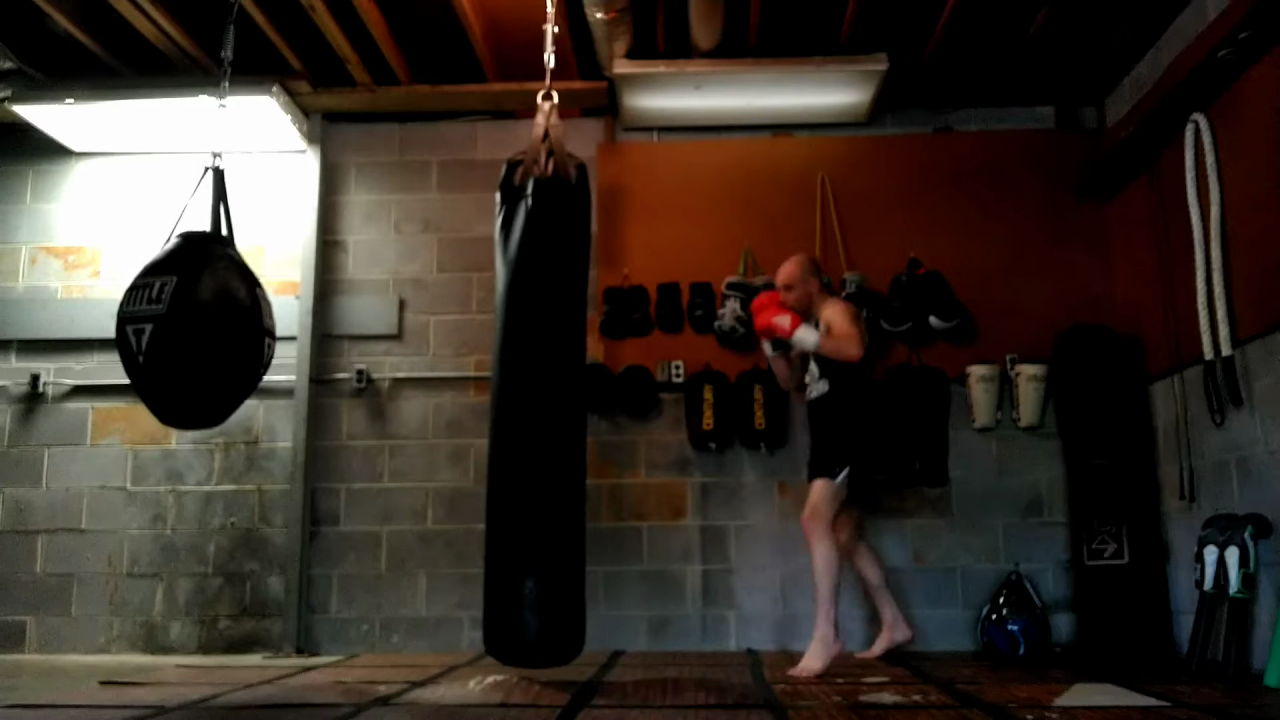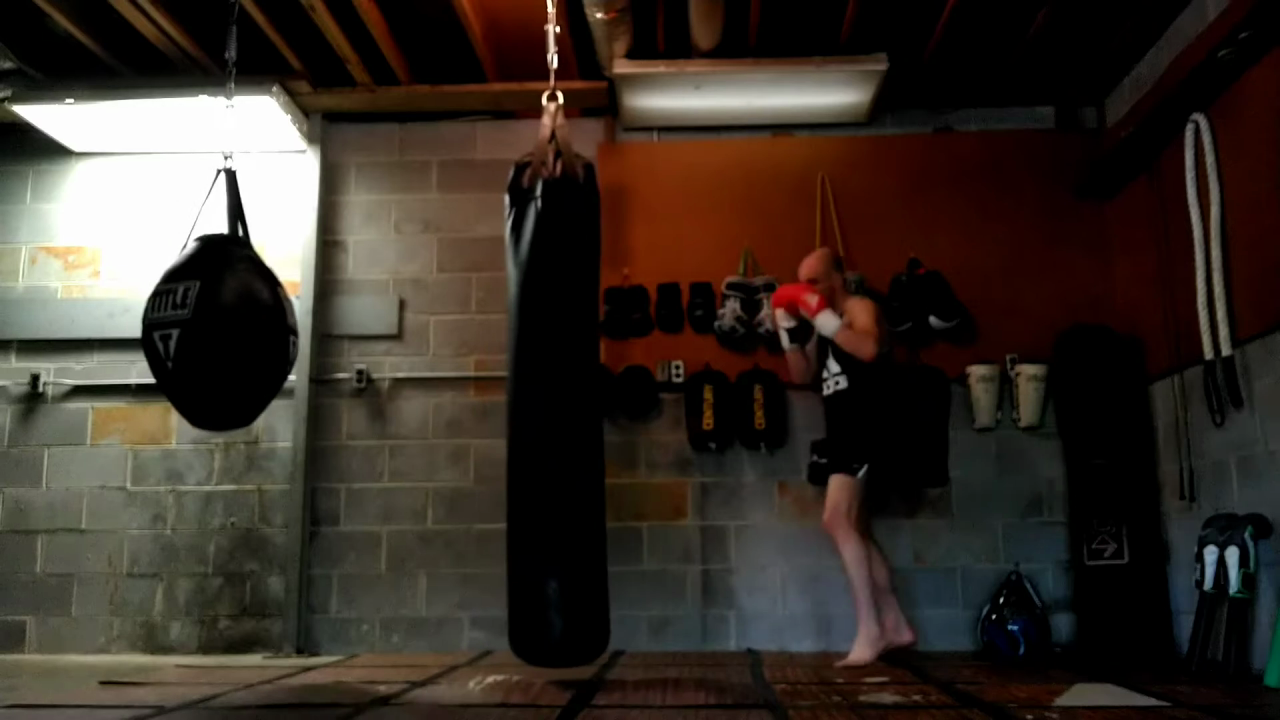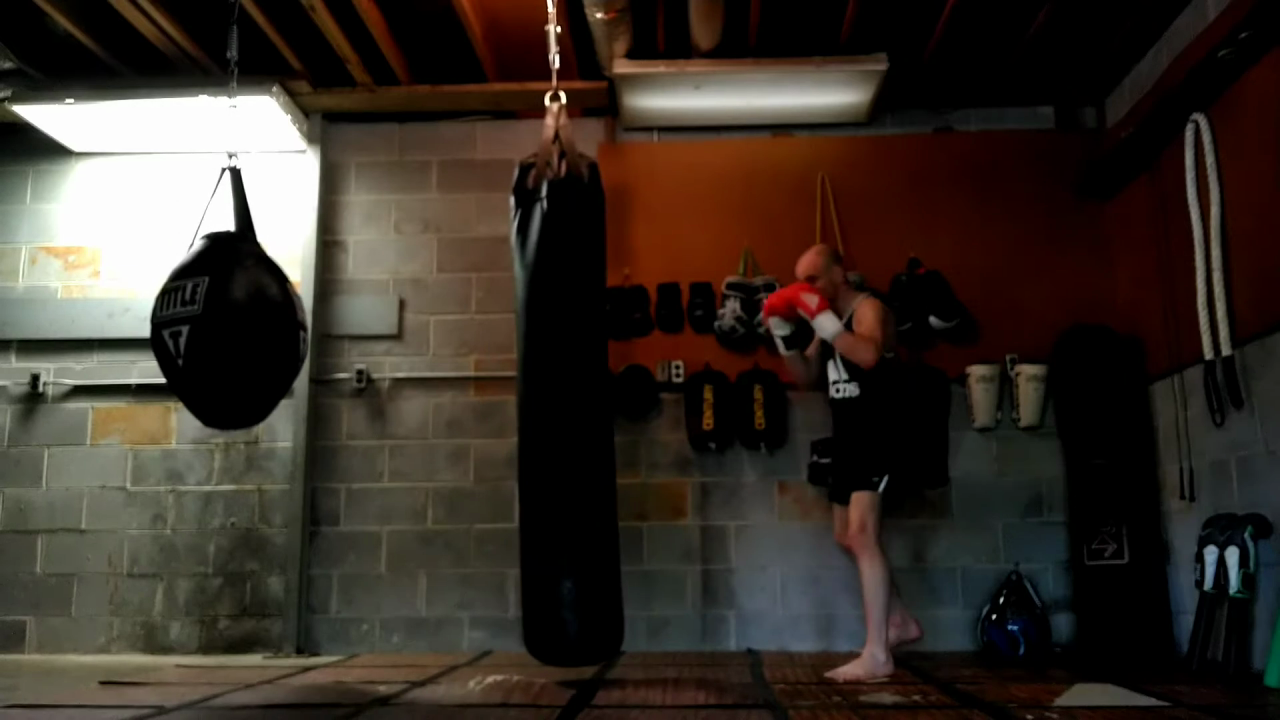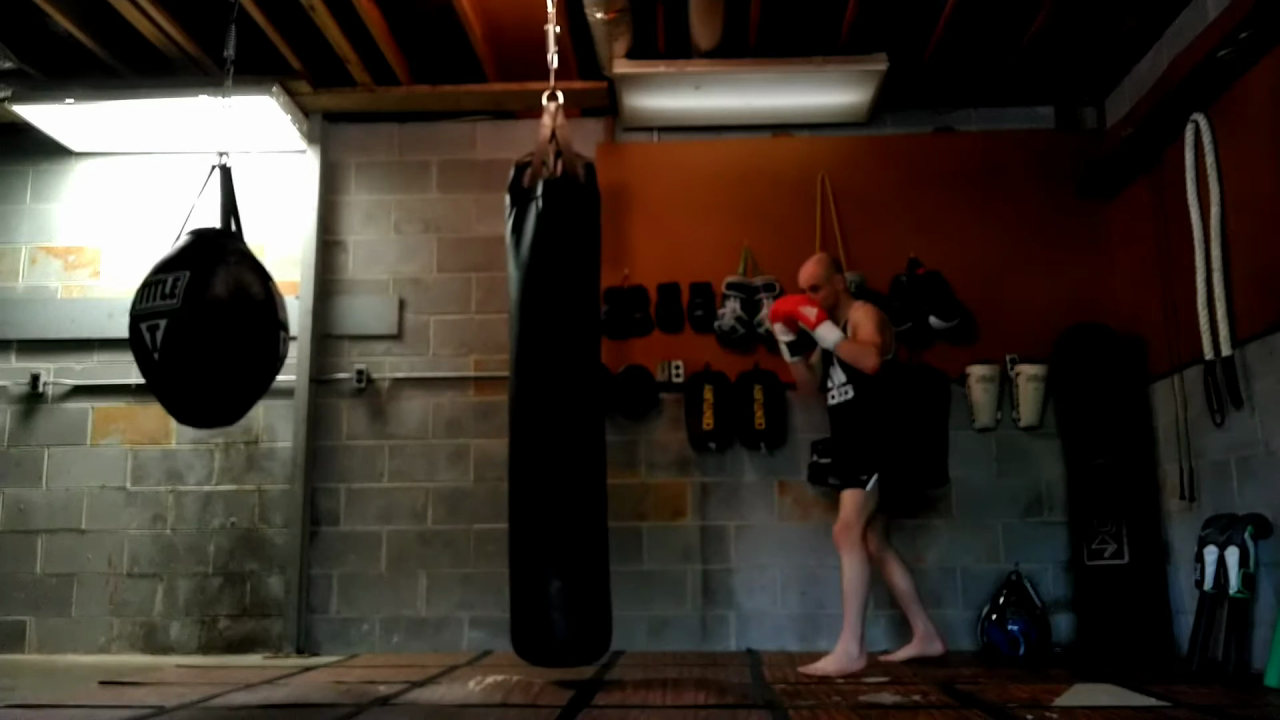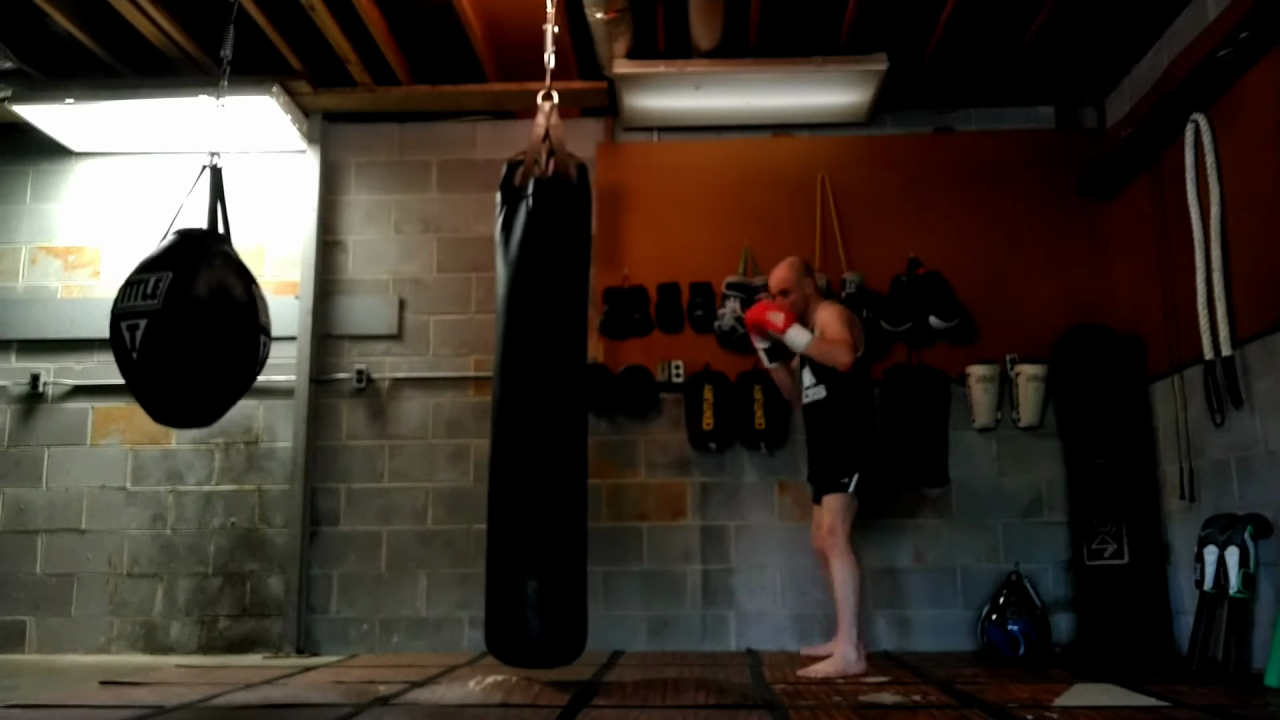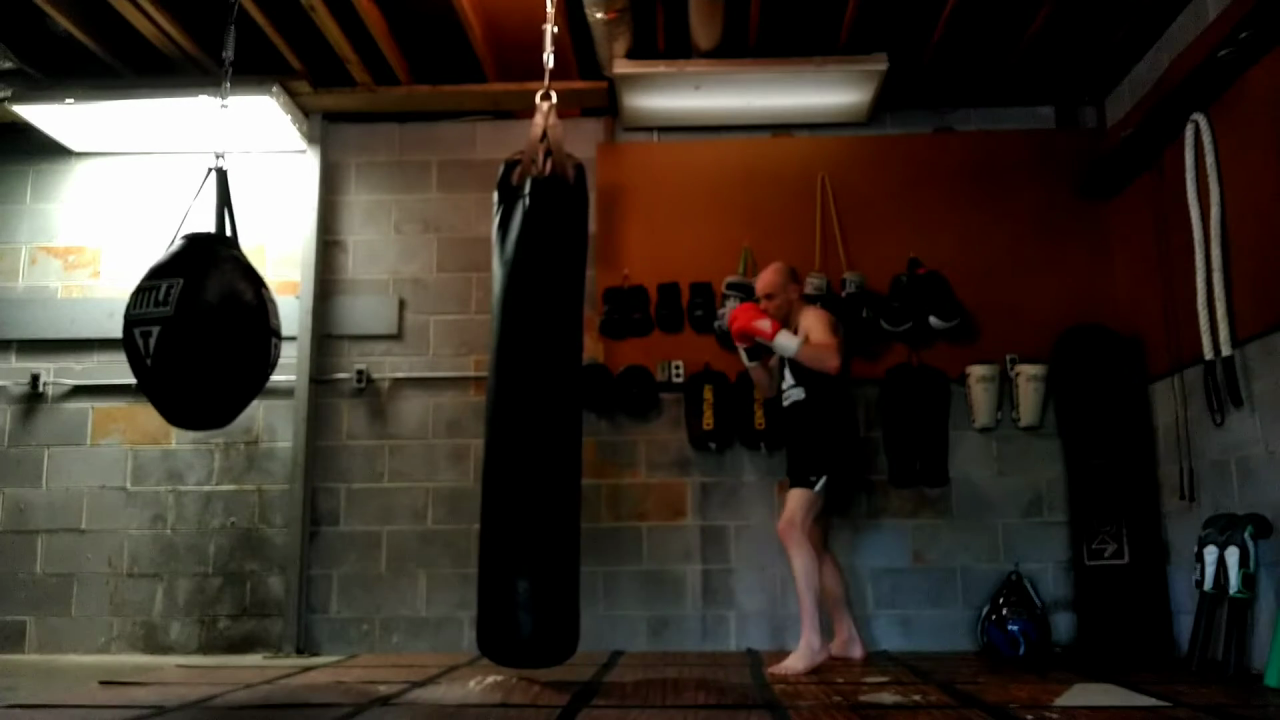
dt=0.5s
person 1, frame 1
left shoulder: (836, 310)
right shoulder: (812, 326)
left elbow: (853, 349)
right elbow: (790, 380)
left wrist: (795, 329)
right wrist: (772, 339)
left hip: (847, 436)
right hip: (832, 437)
left knee: (814, 520)
right knee: (845, 536)
left ankle: (825, 637)
right ankle: (893, 623)
person 1, frame 2
left shoulder: (860, 308)
right shoulder: (827, 321)
left elbow: (869, 350)
right elbow: (801, 374)
left wrist: (819, 313)
right wrist: (788, 322)
left hip: (865, 432)
right hip: (845, 435)
left knee: (836, 518)
right knee: (855, 531)
left ankle: (869, 629)
right ankle: (894, 625)
person 1, frame 3
left shoulder: (867, 308)
right shoulder: (829, 319)
left elbow: (869, 356)
right elbow: (804, 375)
left wrist: (818, 317)
right wrist: (782, 328)
left hip: (874, 438)
right hip: (850, 441)
left knee: (860, 535)
right knee: (848, 538)
left ankle: (876, 655)
right ankle: (899, 620)
person 1, frame 4
left shoulder: (864, 315)
right shoulder: (834, 325)
left elbow: (870, 361)
right elbow: (809, 384)
left wrist: (819, 326)
right wrist: (789, 336)
left hip: (875, 443)
right hip: (855, 446)
left knee: (847, 532)
right knee: (874, 545)
left ankle: (850, 649)
right ankle: (925, 636)
person 1, frame 5
left shoulder: (831, 314)
right shoulder: (806, 327)
left elbow: (843, 357)
right elbow: (794, 390)
left wrist: (785, 329)
right wrist: (767, 343)
left hip: (849, 444)
right hip: (827, 448)
left knee: (832, 537)
right knee: (825, 540)
left ankle: (849, 652)
right ankle: (847, 640)
person 1, frame 6
left shoulder: (814, 319)
right shoulder: (788, 332)
left elbow: (832, 362)
right elbow: (768, 386)
left wrist: (774, 336)
right wrist: (749, 345)
left hip: (823, 444)
right hip: (804, 448)
left knee: (792, 528)
right knee: (812, 543)
left ankle: (811, 642)
right ankle: (847, 638)
